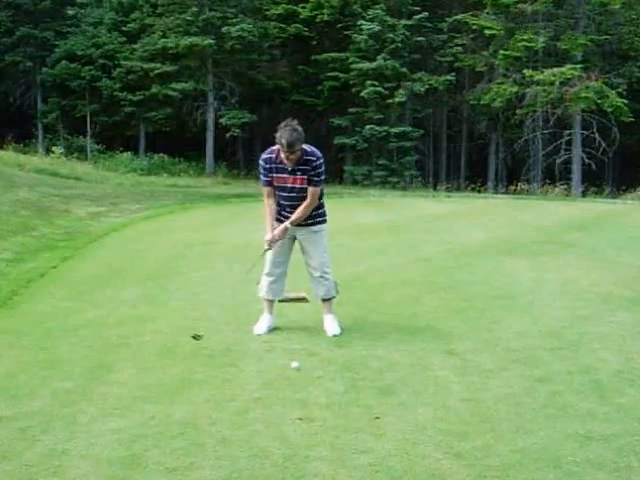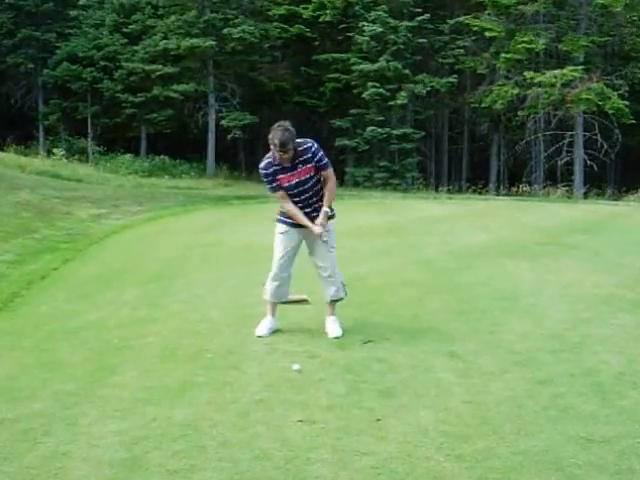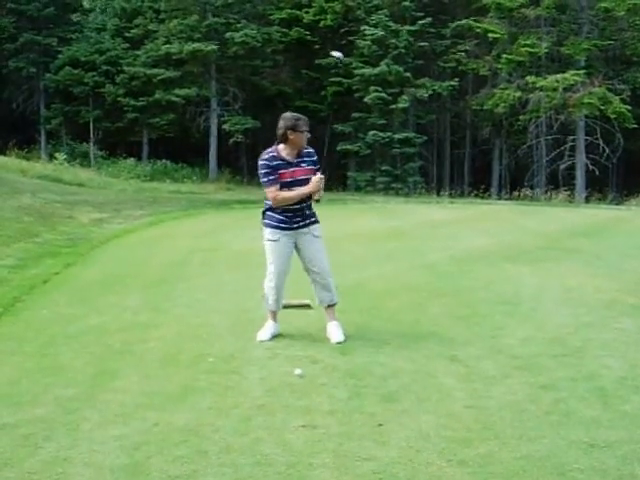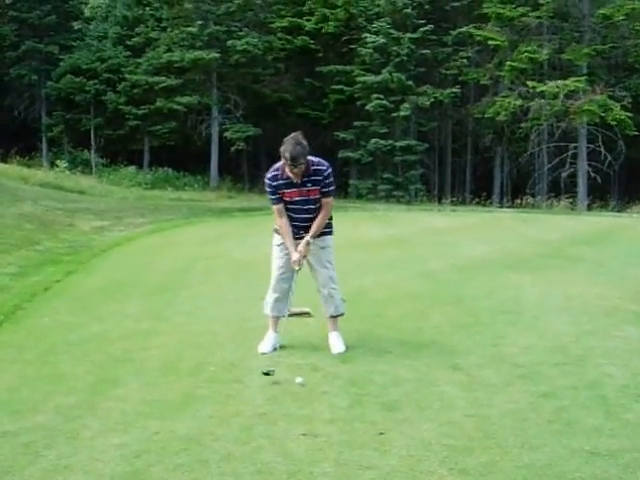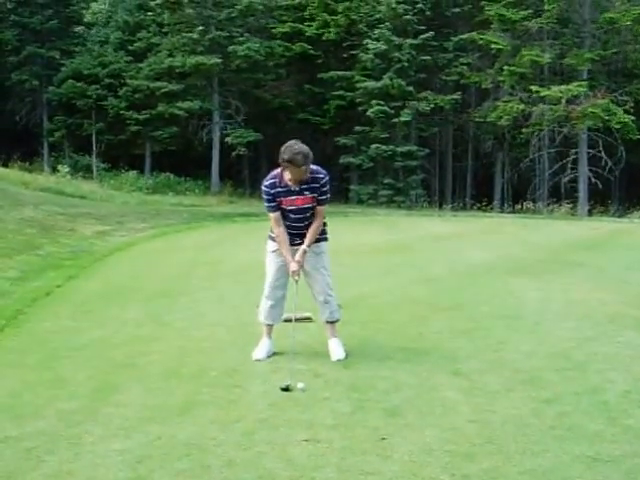
dt=1s
person 1, frame 1
left shoulder: (315, 159)
right shoulder: (267, 159)
left elbow: (312, 201)
right elbow: (269, 198)
left wrist: (286, 226)
right wrist: (270, 230)
left hip: (311, 222)
right hip: (281, 219)
left knee: (319, 267)
right knee: (272, 267)
left ankle: (328, 315)
right ankle: (267, 315)
person 1, frame 2
left shoulder: (310, 147)
right shoulder: (267, 167)
left elbow: (330, 181)
right elbow: (285, 202)
left wrist: (323, 213)
right wrist: (307, 224)
left hip: (320, 218)
right hip: (290, 223)
left knee: (328, 266)
right knee: (279, 268)
left ankle: (331, 316)
right ankle: (270, 317)
person 1, frame 3
left shoulder: (310, 155)
right shoulder: (268, 159)
left elbow: (316, 187)
right elbow: (273, 198)
left wrist: (317, 191)
right wrist: (306, 189)
left hip: (307, 225)
right hip: (277, 228)
left knee: (321, 271)
right knee: (275, 275)
left ankle: (332, 322)
right ankle: (272, 322)
person 1, frame 4
left shoulder: (323, 169)
right shoulder: (272, 176)
left elbow: (326, 209)
right elbow: (280, 216)
left wrist: (307, 241)
right wrist: (292, 250)
left hip: (318, 235)
right hip: (285, 236)
left knee: (327, 282)
right knee: (278, 282)
left ankle: (334, 332)
right ankle: (272, 333)
person 1, frame 5
left shoulder: (320, 177)
right shoulder: (270, 184)
left elbow: (319, 218)
right elbow: (277, 224)
left wrist: (303, 250)
right wrist: (289, 259)
left hip: (313, 242)
right hip: (280, 243)
left knee: (323, 288)
right knee: (272, 289)
left ankle: (333, 339)
right ankle: (266, 340)
